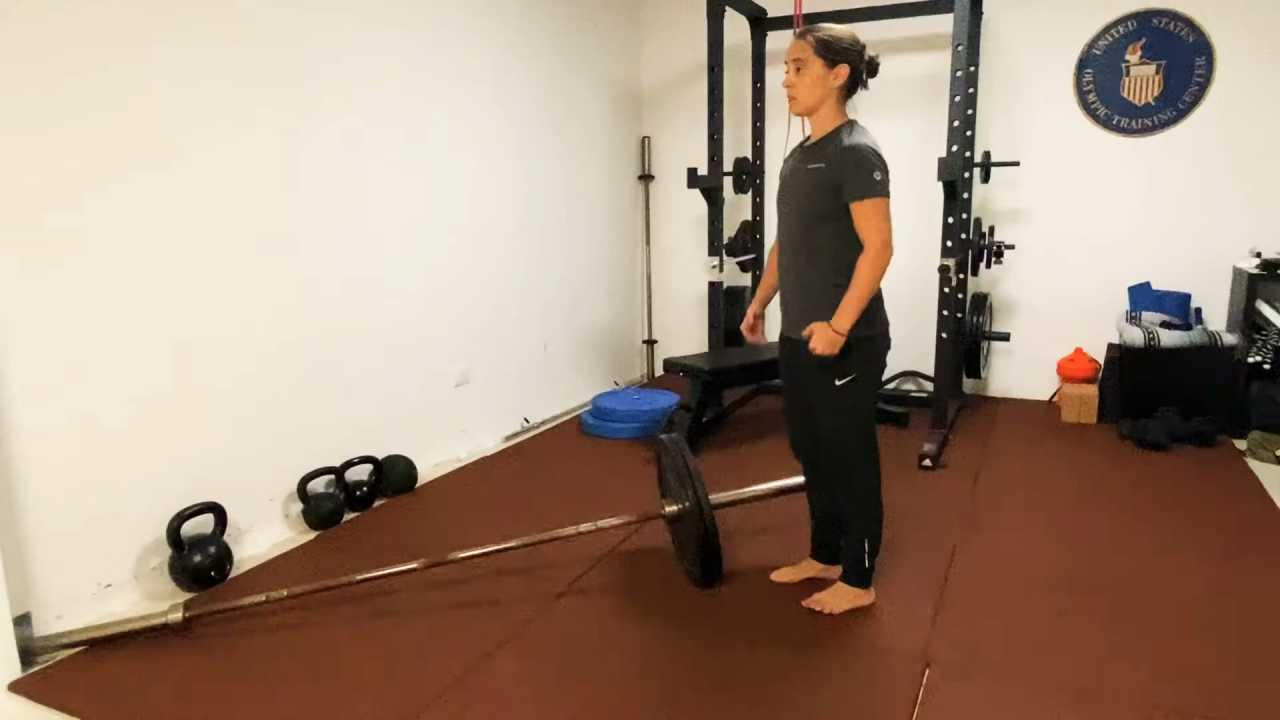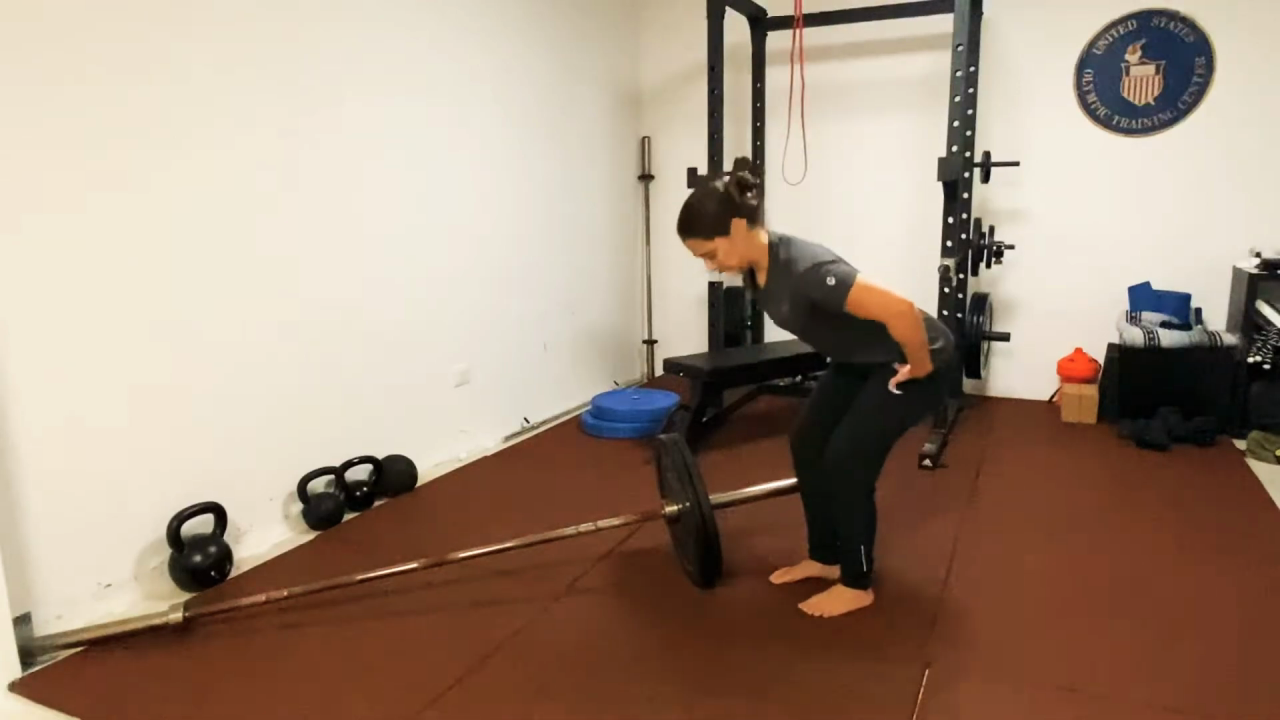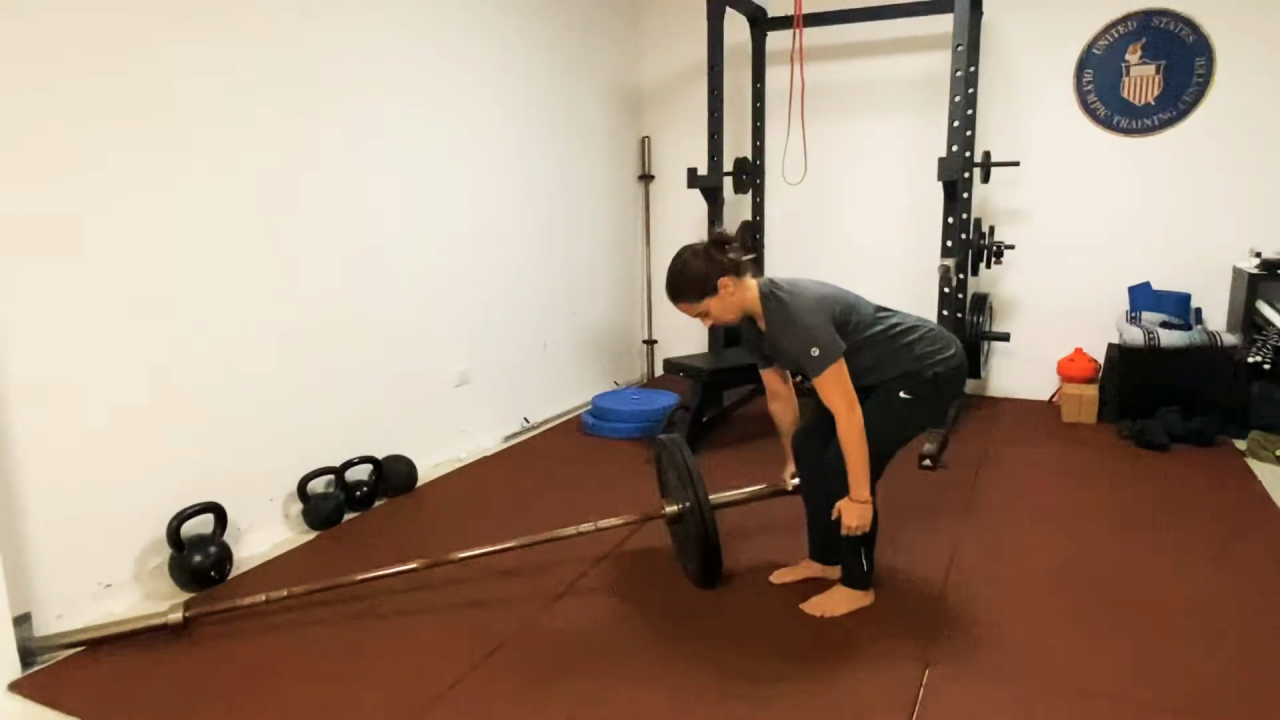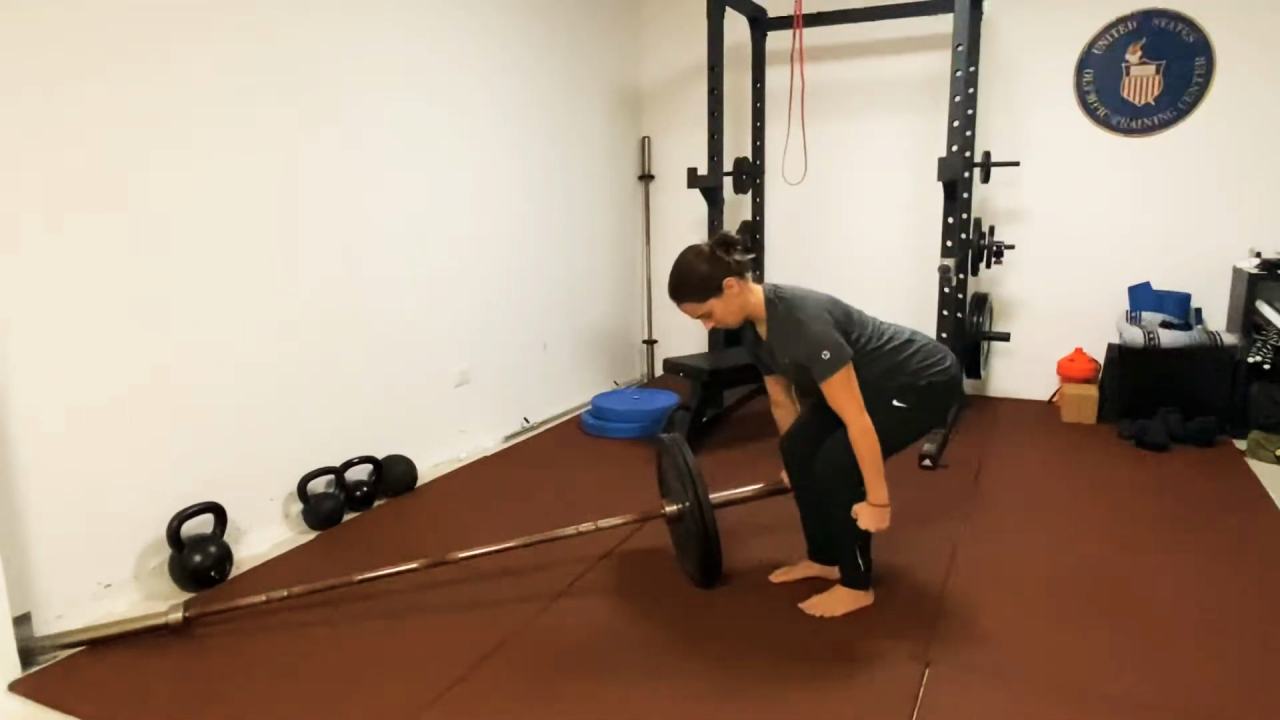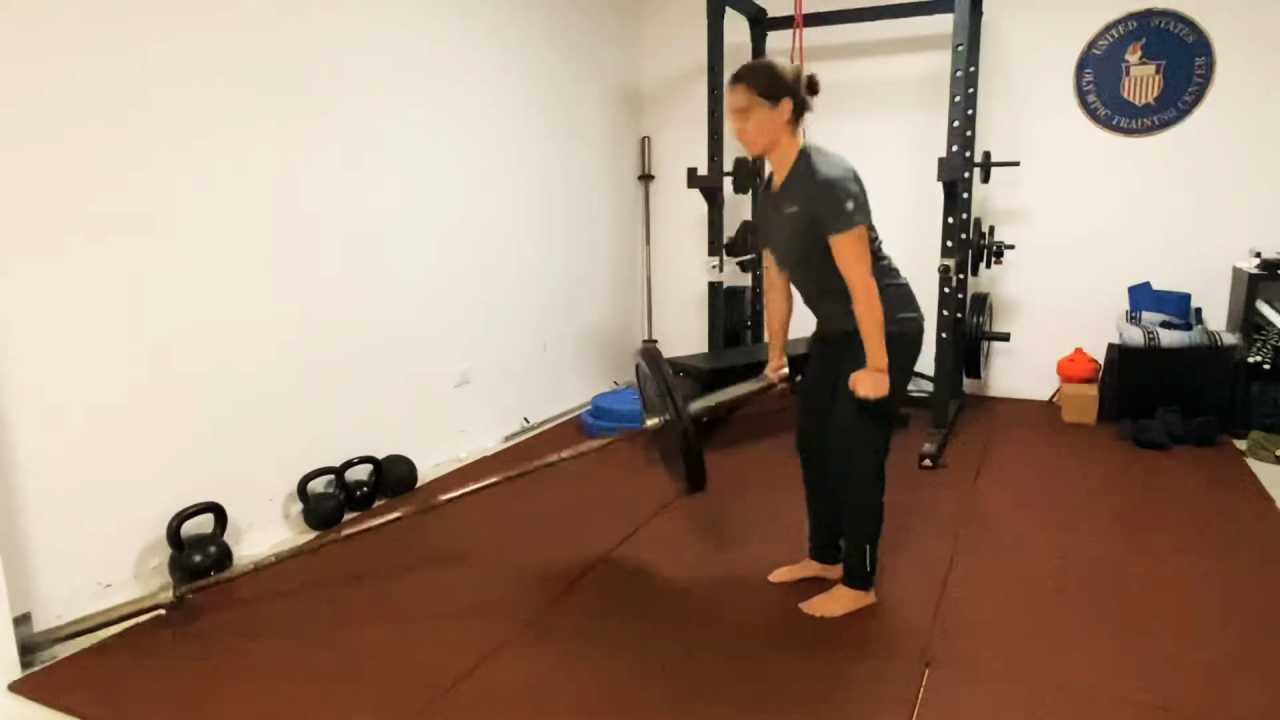
dt=1s
person 1, frame 1
left shoulder: (856, 153)
right shoulder: (799, 156)
left elbow: (877, 249)
left wrist: (840, 326)
right wrist: (758, 304)
left hip: (846, 339)
right hip: (799, 335)
left knee: (848, 456)
right knee: (811, 451)
left ankle: (858, 581)
right ankle: (825, 556)
person 1, frame 2
left shoulder: (802, 269)
right shoulder: (757, 271)
left elbow: (900, 310)
left wrist: (921, 366)
left hip: (910, 359)
right hip: (859, 359)
left knee: (846, 457)
right knee: (807, 444)
left ankle: (856, 584)
right ankle: (824, 558)
person 1, frame 3
left shoulder: (797, 314)
right shoulder: (752, 319)
left elbow: (847, 413)
right elbow: (779, 394)
left wrist: (859, 497)
right wrist: (792, 457)
left hip: (930, 368)
right hip: (876, 371)
left knee: (843, 463)
right knee: (810, 447)
left ankle: (857, 585)
right ankle: (824, 559)
person 1, frame 4
left shoulder: (802, 321)
right shoulder: (755, 327)
left elbow: (856, 419)
right elbow: (782, 400)
left wrist: (878, 501)
right wrist: (793, 459)
left hip: (926, 381)
right hip: (875, 380)
left knee: (835, 465)
right knee: (798, 450)
left ankle: (856, 586)
right ankle: (823, 559)
person 1, frame 5
left shoulder: (828, 181)
right shoulder: (767, 195)
left elbow: (862, 282)
right elbow: (775, 283)
left wrist: (876, 367)
right wrist: (776, 355)
left hip: (886, 328)
right hip: (836, 331)
left knee: (853, 455)
right knee: (812, 443)
left ankle: (859, 584)
right ankle: (824, 557)
